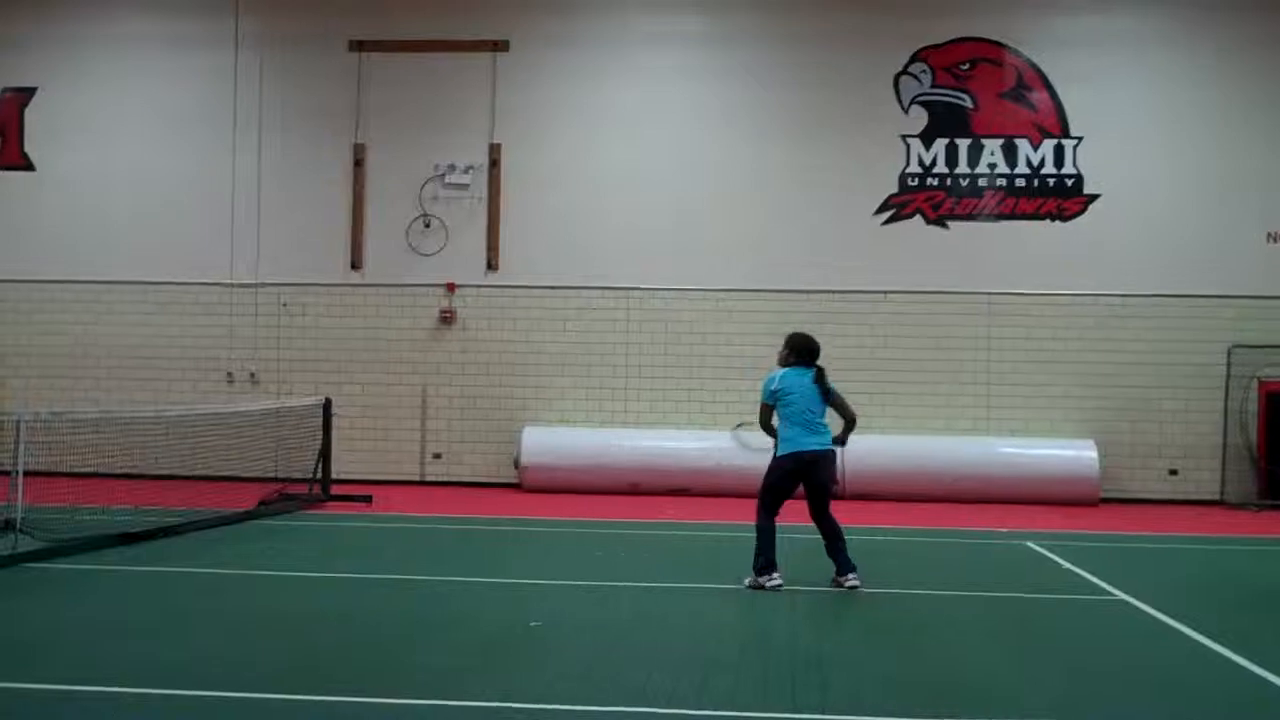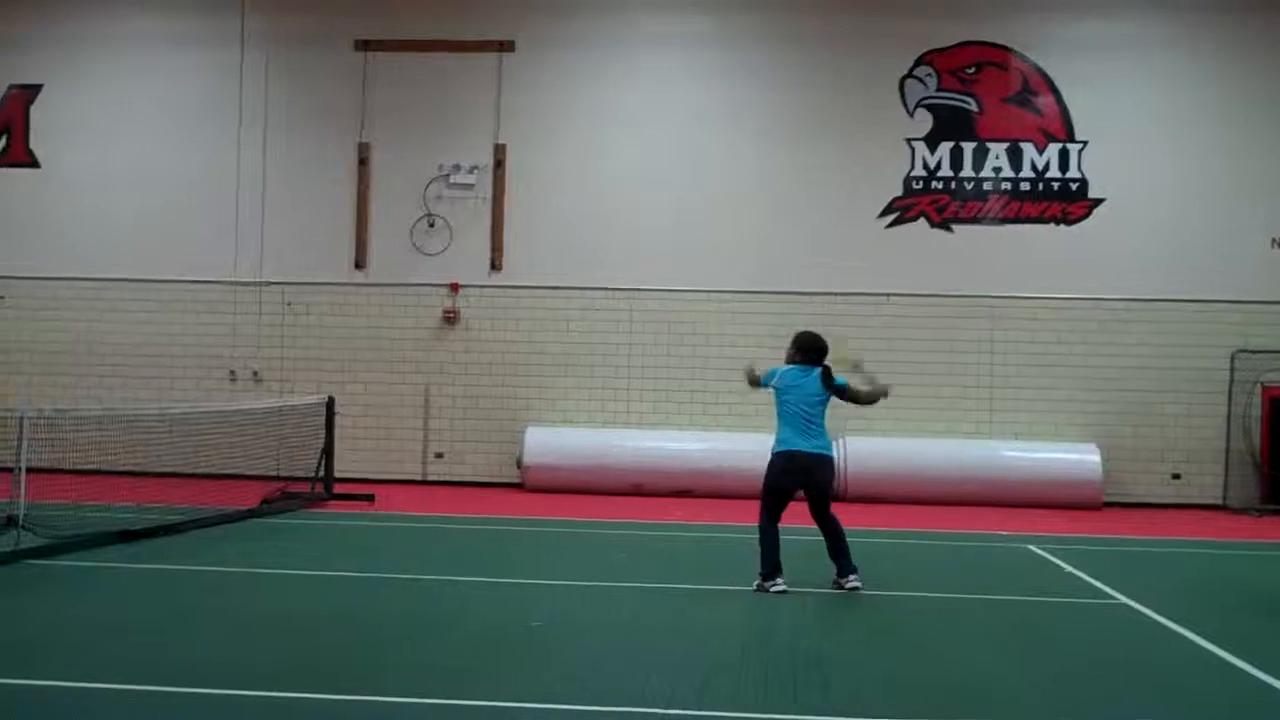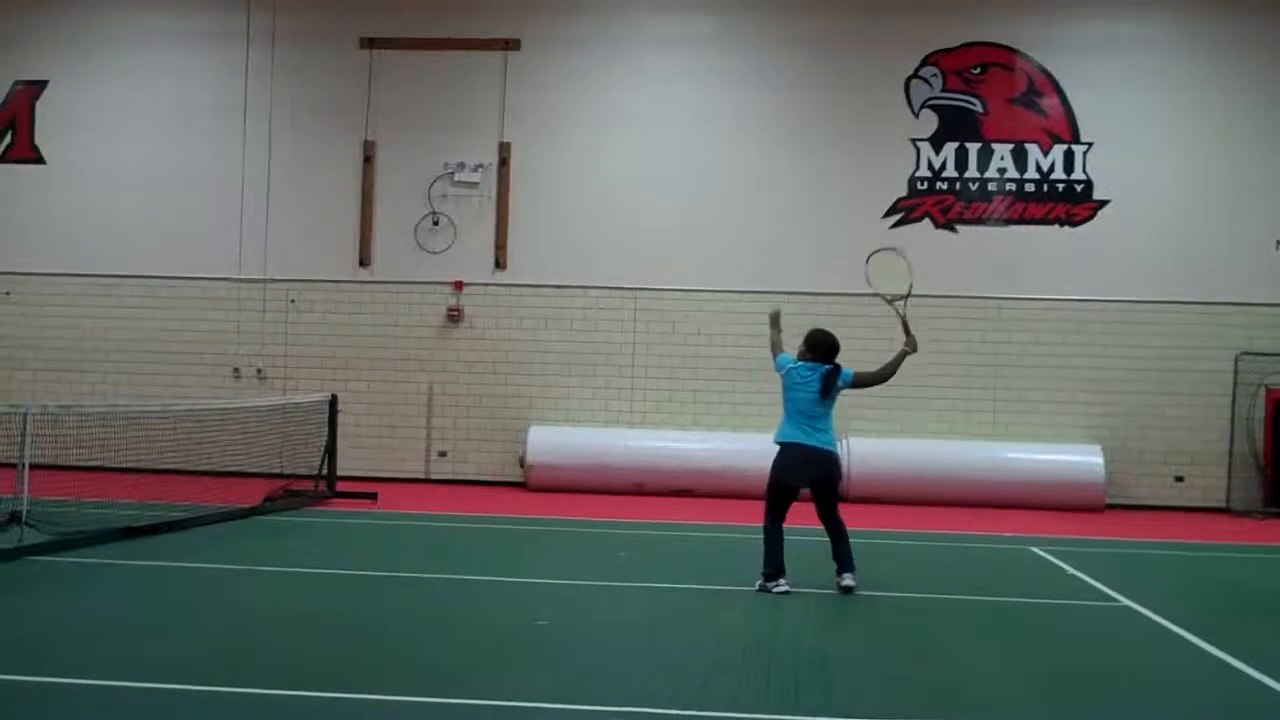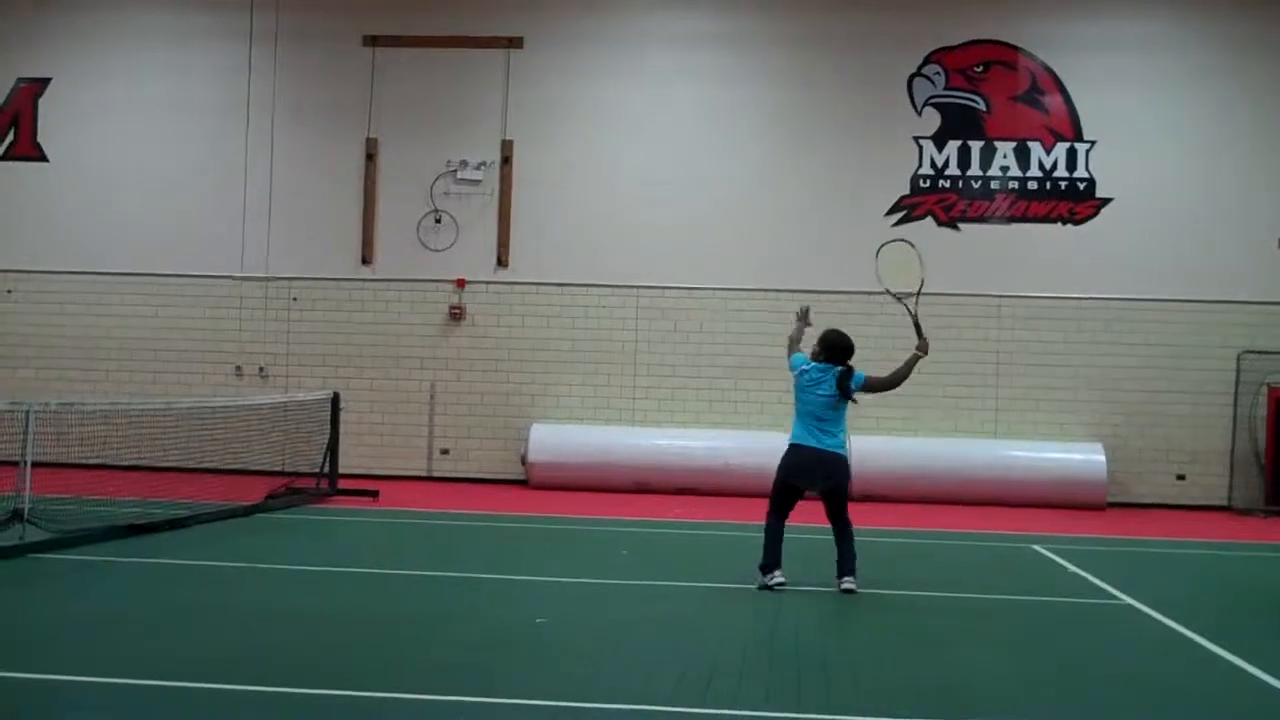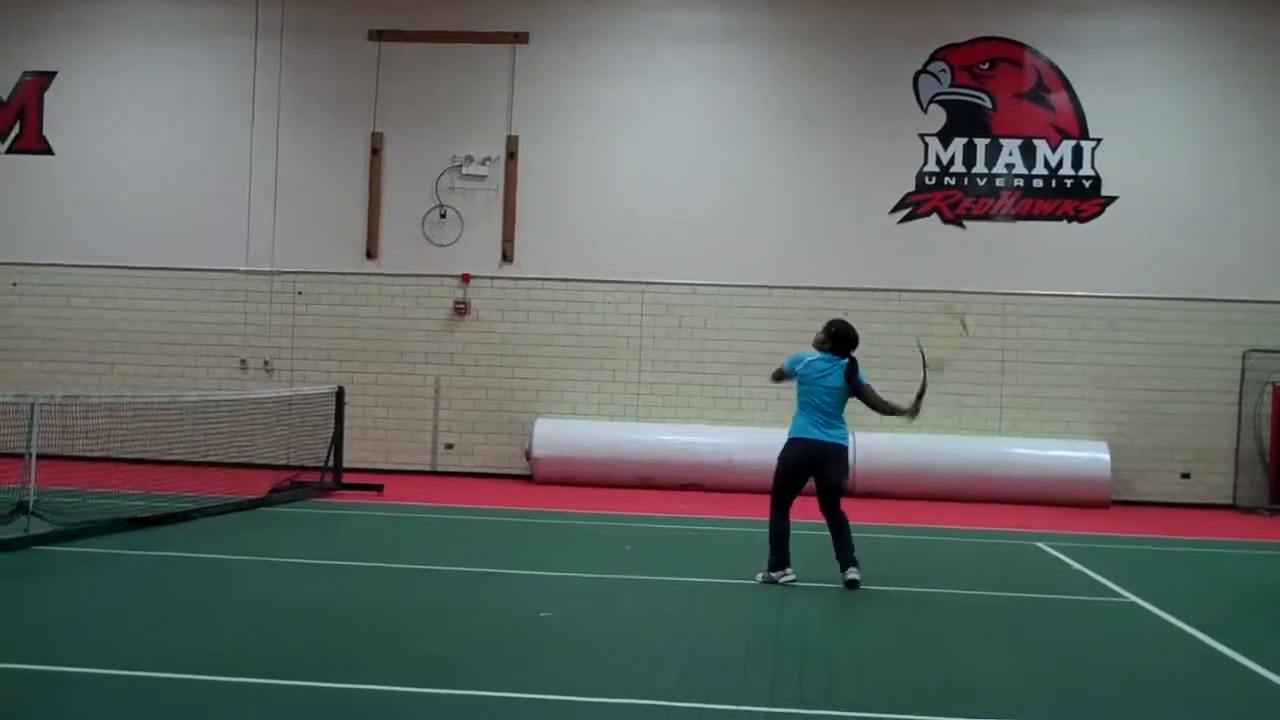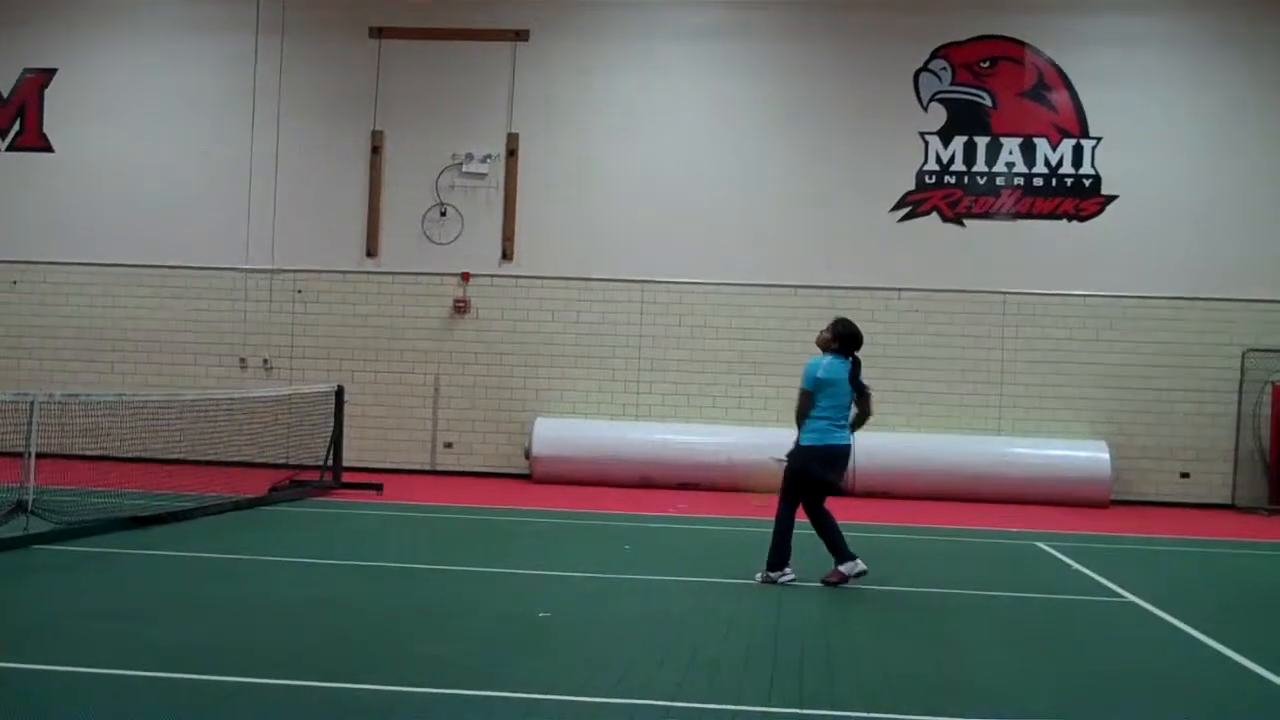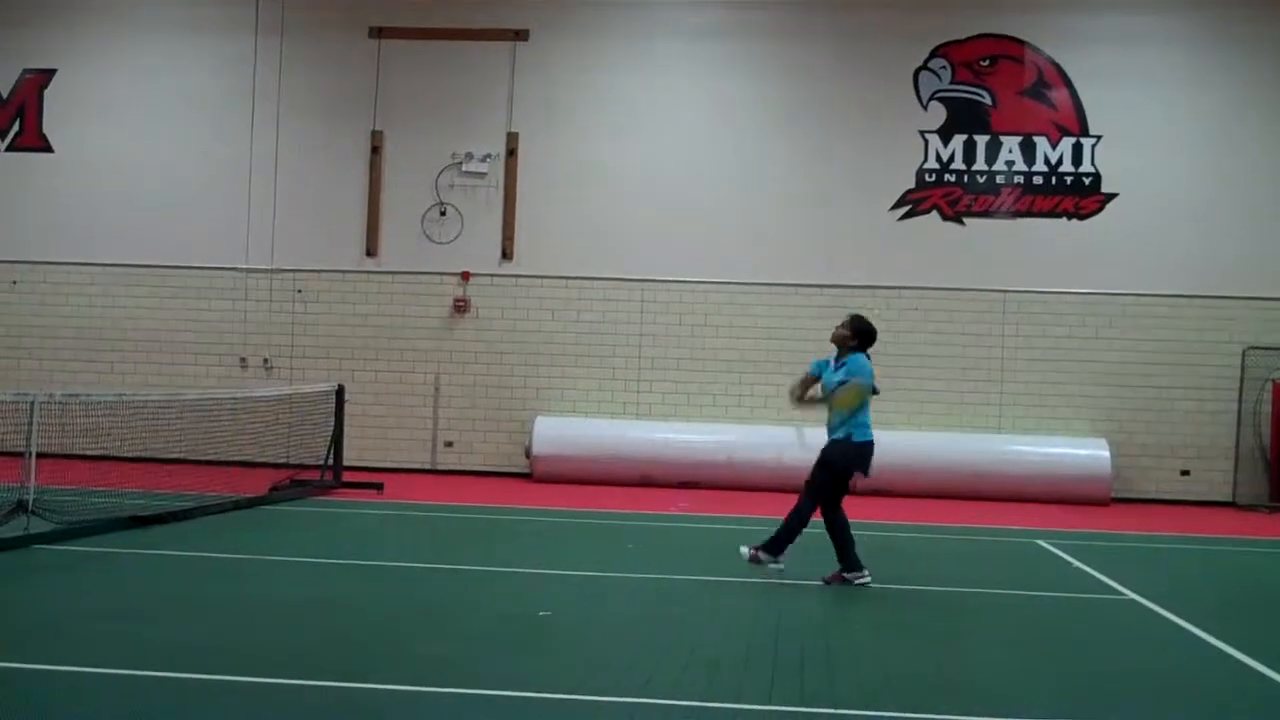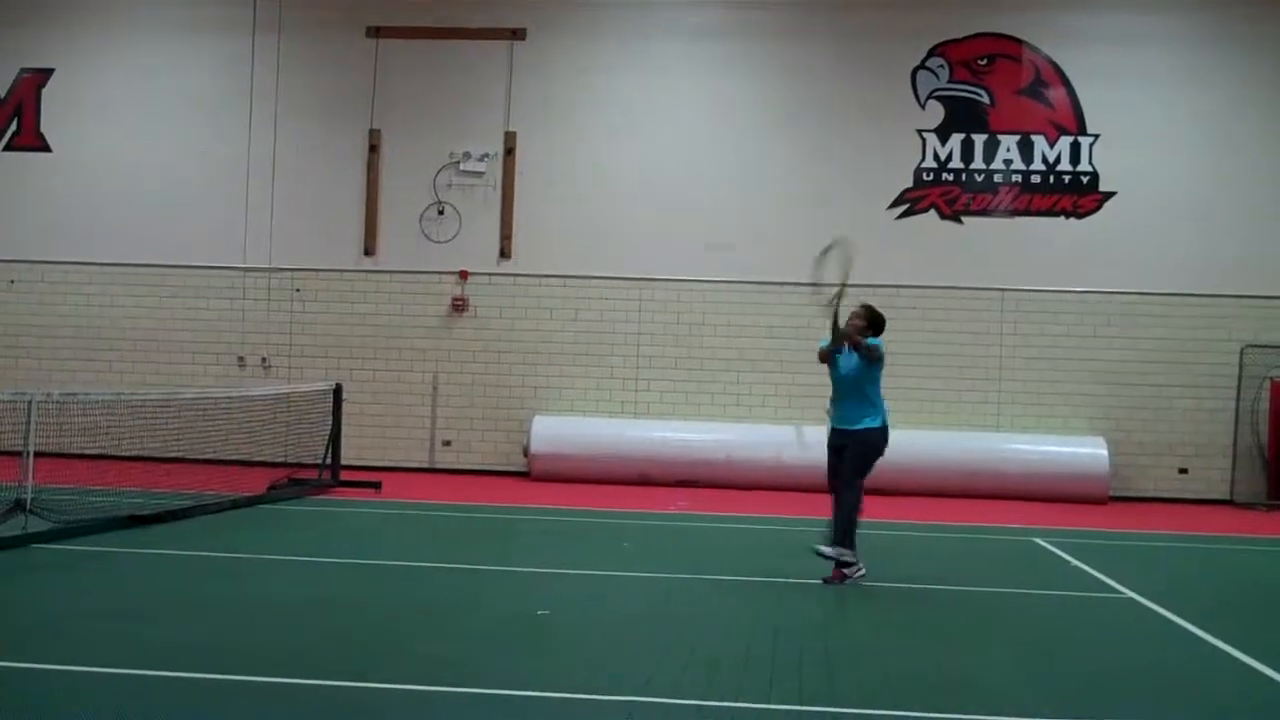
dt=0.2s
person 1, frame 1
left shoulder: (776, 379)
right shoulder: (820, 381)
left elbow: (764, 422)
right elbow: (850, 418)
left wrist: (778, 434)
right wrist: (842, 438)
left hip: (791, 455)
right hip: (823, 455)
left knee: (766, 510)
right knee: (822, 514)
left ankle: (766, 572)
right ankle: (847, 572)
person 1, frame 2
left shoulder: (780, 374)
right shoulder: (826, 379)
left elbow: (755, 381)
right elbow: (865, 398)
left wrist: (751, 373)
right wrist: (879, 390)
left hip: (788, 456)
right hip: (821, 459)
left knee: (769, 516)
right knee: (824, 516)
left ankle: (772, 577)
right ankle: (848, 574)
person 1, frame 3
left shoulder: (789, 368)
right shoulder: (835, 376)
left elbow: (776, 347)
right elbow: (879, 376)
left wrist: (774, 325)
right wrist: (905, 350)
left hip: (792, 453)
right hip: (825, 457)
left knee: (774, 516)
right knee: (830, 517)
left ankle: (774, 578)
right ankle: (846, 573)
person 1, frame 4
left shoulder: (802, 369)
right shoulder: (848, 379)
left elbow: (792, 344)
right elbow: (891, 382)
left wrist: (800, 323)
right wrist: (917, 355)
left hip: (800, 455)
right hip: (834, 460)
left knee: (777, 513)
right knee: (840, 519)
left ankle: (771, 571)
right ankle: (847, 575)
person 1, frame 5
left shoulder: (804, 361)
right shoulder: (850, 372)
left elbow: (776, 376)
right elbow: (880, 405)
left wrist: (792, 371)
right wrist: (907, 411)
left hip: (801, 445)
right hip: (835, 450)
left knee: (779, 506)
right knee: (833, 510)
left ankle: (779, 568)
right ankle: (850, 566)
person 1, frame 6
left shoulder: (818, 367)
right shoulder: (851, 371)
left elbow: (801, 411)
right elbow: (865, 413)
left wrist: (801, 434)
left hip: (813, 447)
right hip: (839, 449)
left knee: (788, 506)
right knee: (815, 506)
left ankle: (778, 568)
right ankle: (847, 561)
person 1, frame 7
left shoulder: (860, 363)
right shoulder: (825, 364)
left elbow: (857, 399)
right elbow: (801, 386)
left wrist: (823, 398)
right wrist: (800, 392)
left hip: (853, 443)
right hip: (844, 443)
left knee: (810, 497)
right knee: (830, 504)
left ankle: (771, 550)
right ankle: (852, 569)
person 1, frame 8
left shoulder: (871, 348)
right shoulder: (836, 346)
left elbow: (871, 352)
right elbow: (823, 356)
left wrist: (854, 339)
right wrist: (835, 341)
left hip: (869, 429)
right hip: (840, 429)
left knee: (849, 483)
right knee: (838, 490)
left ankle: (841, 545)
right ankle: (847, 562)
